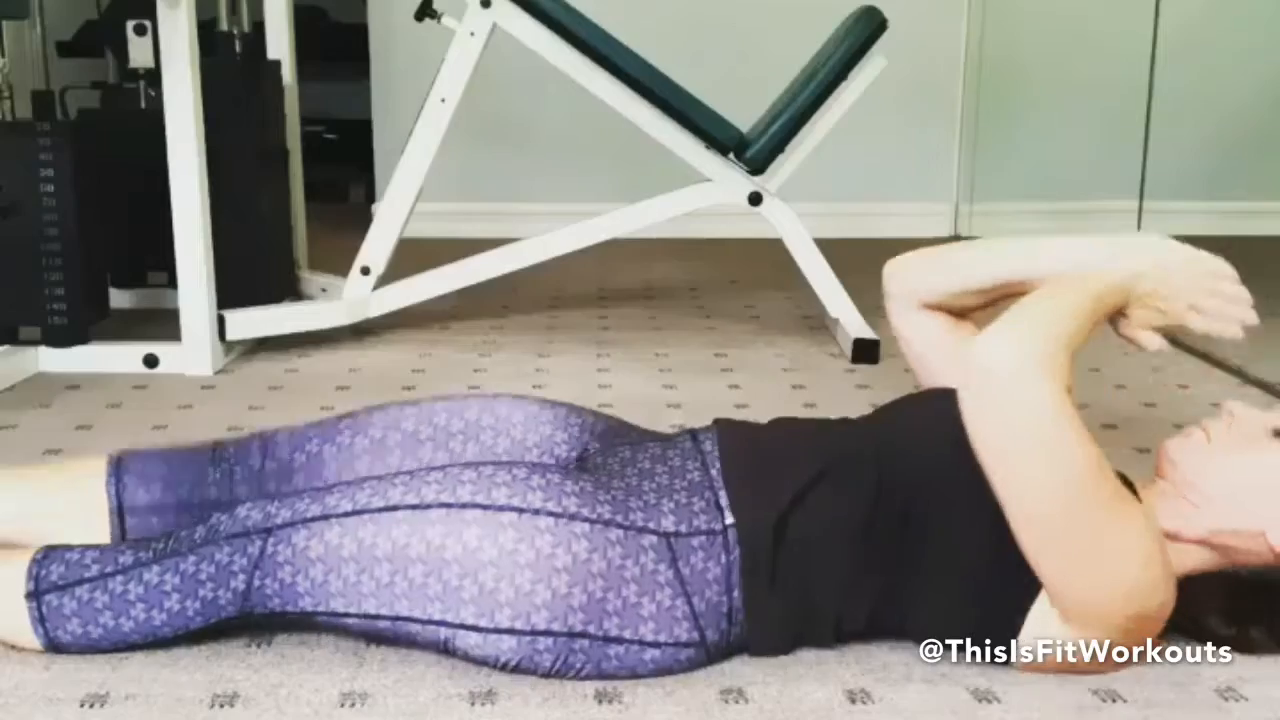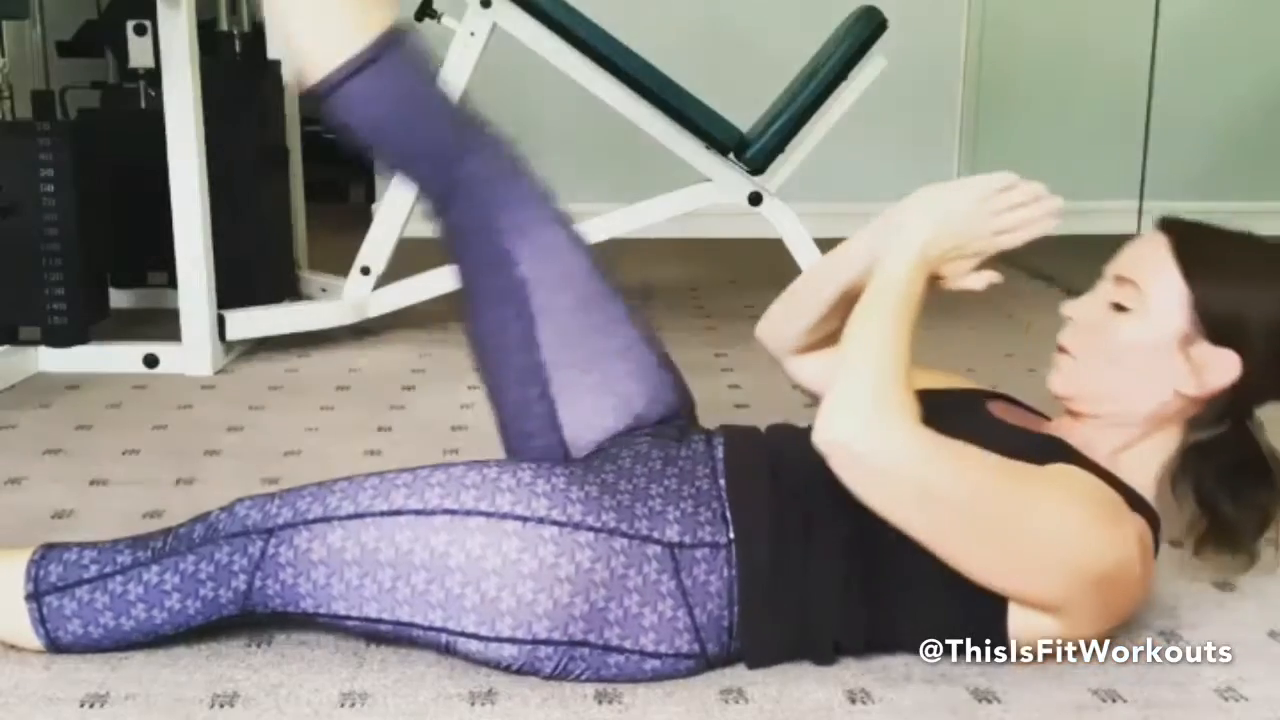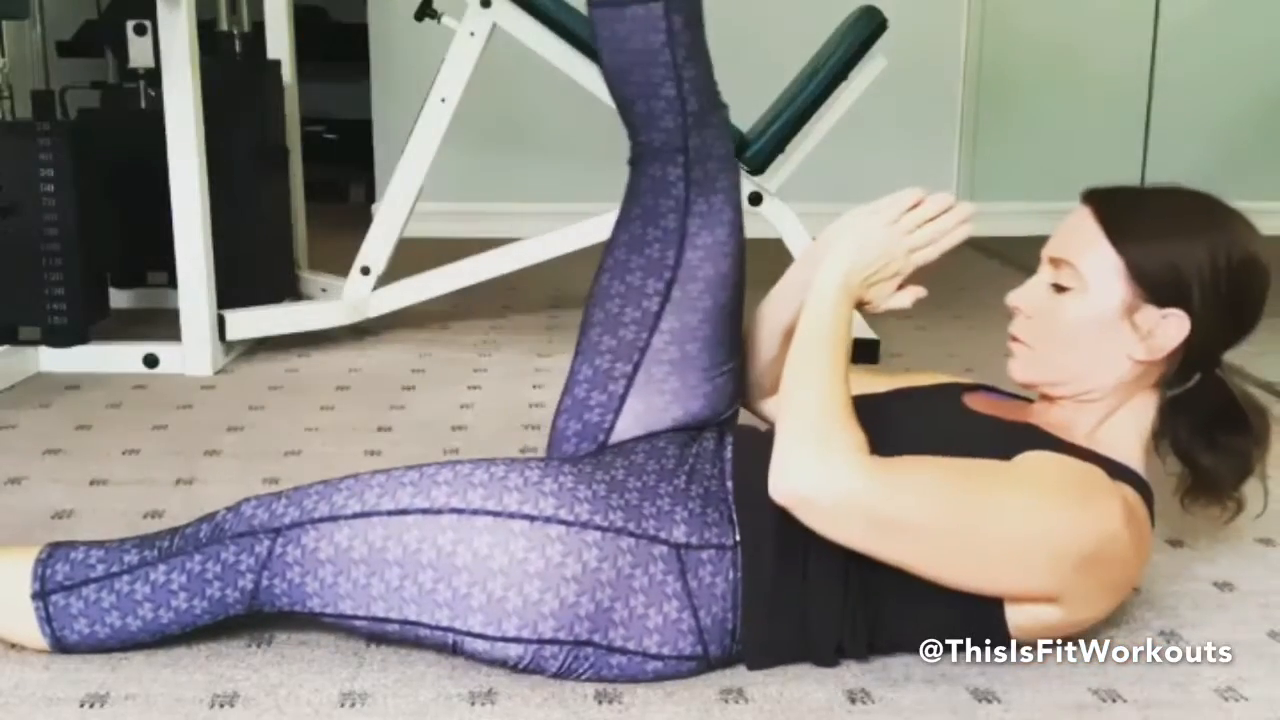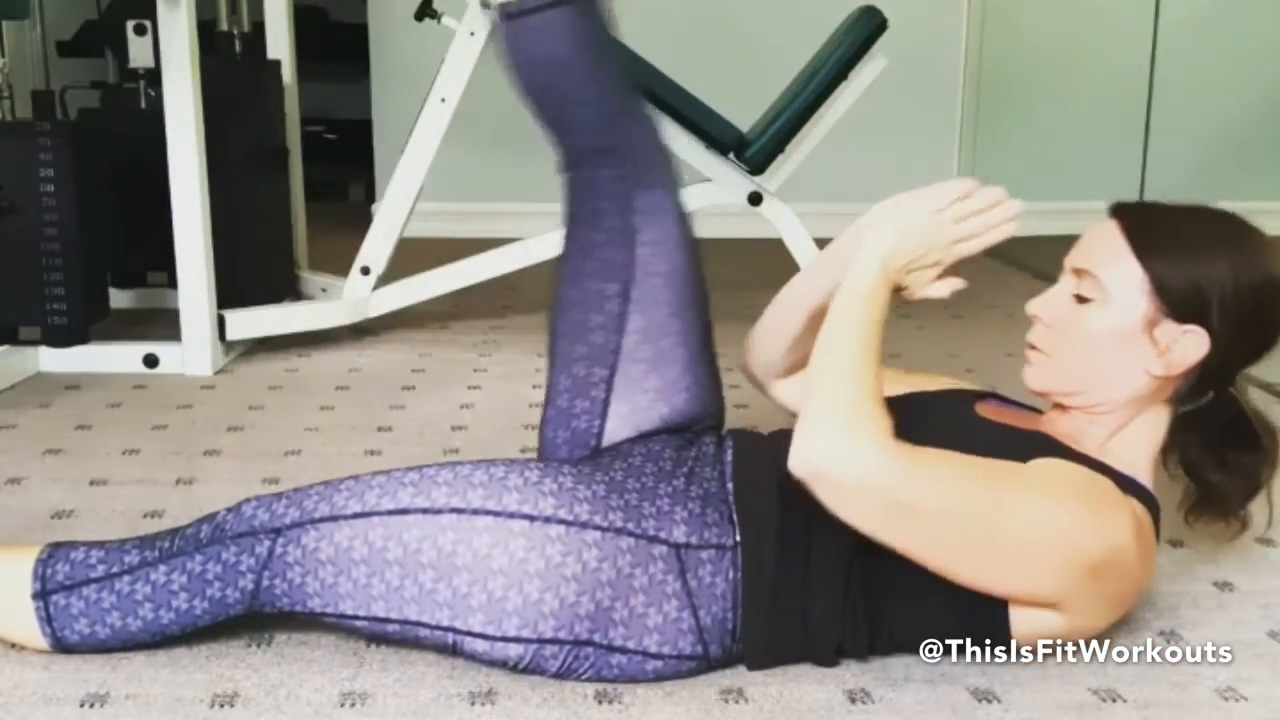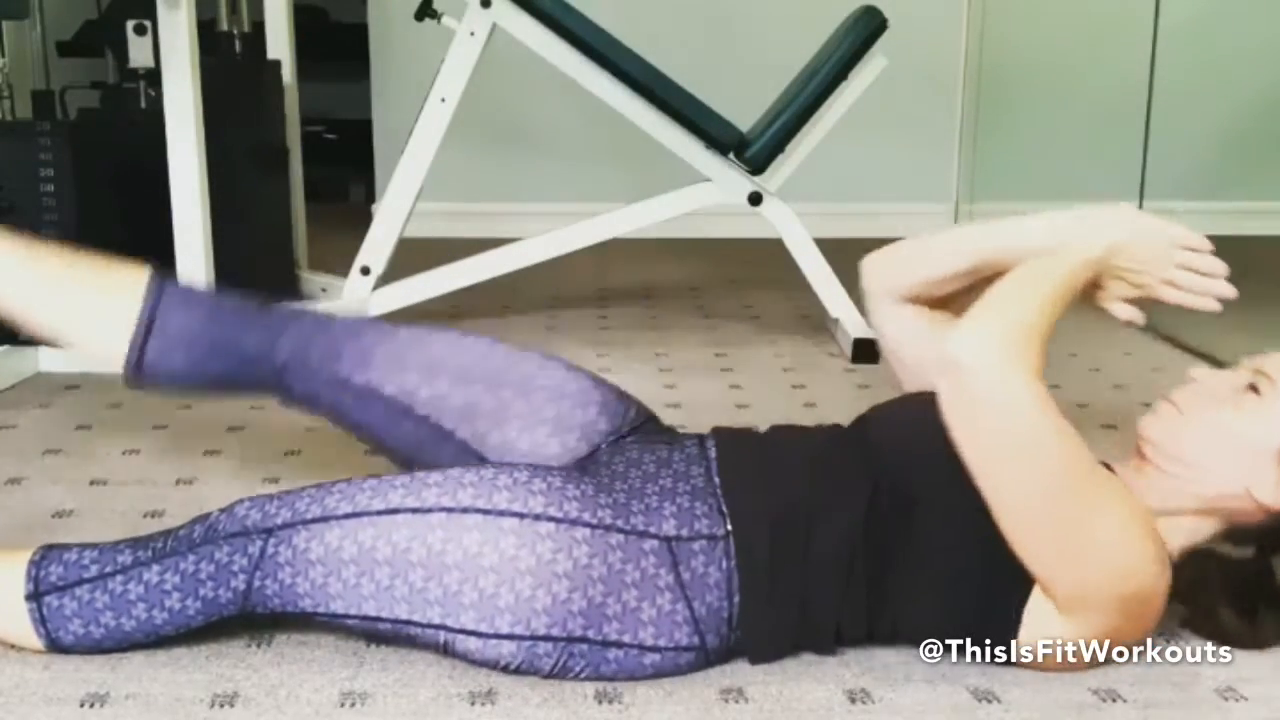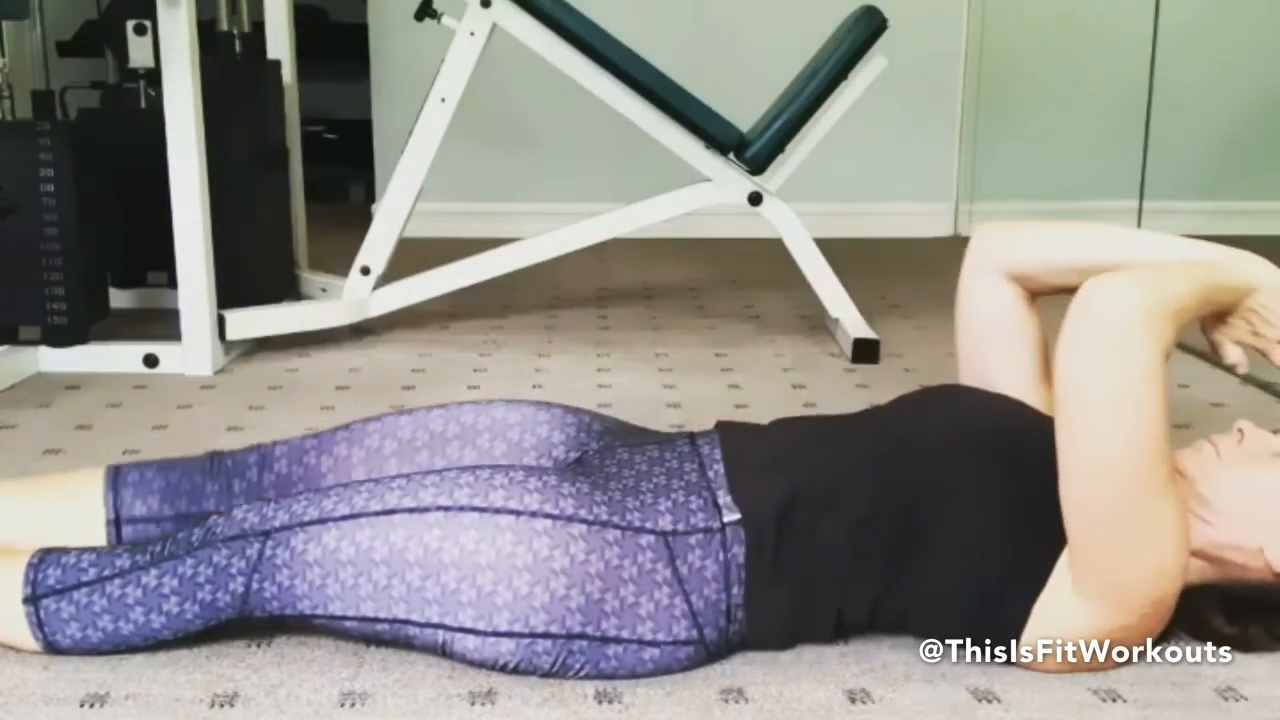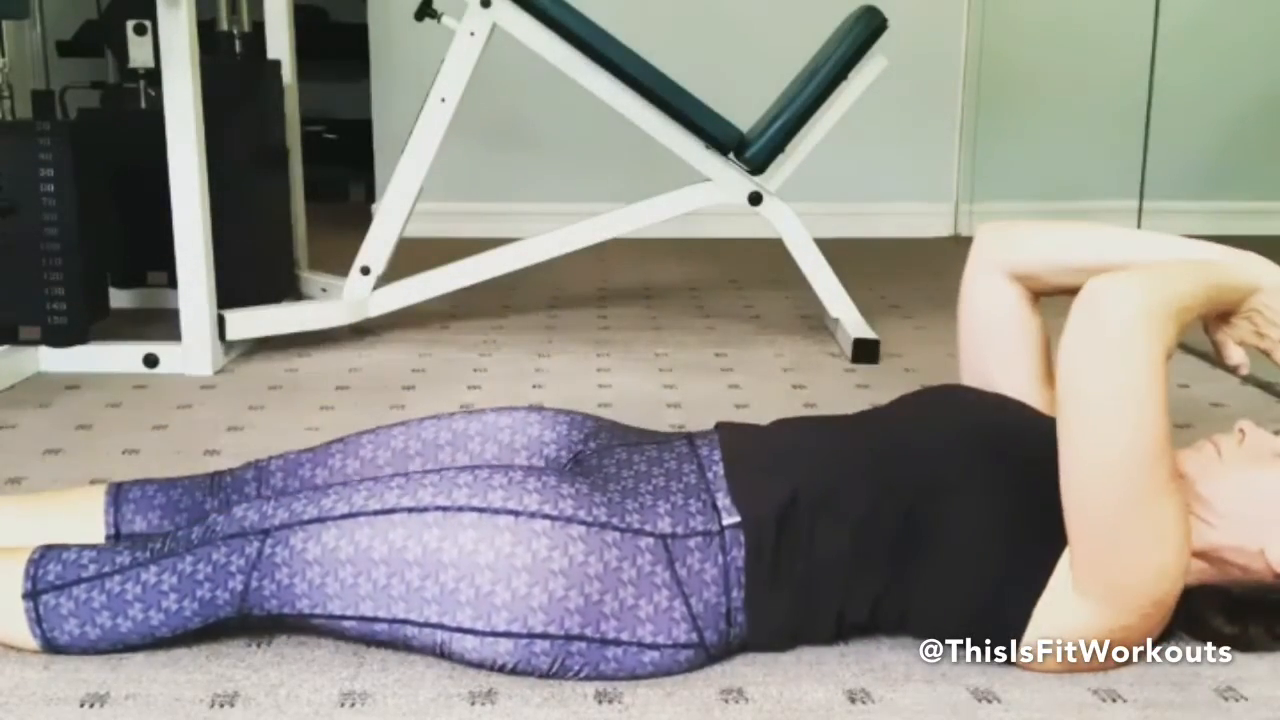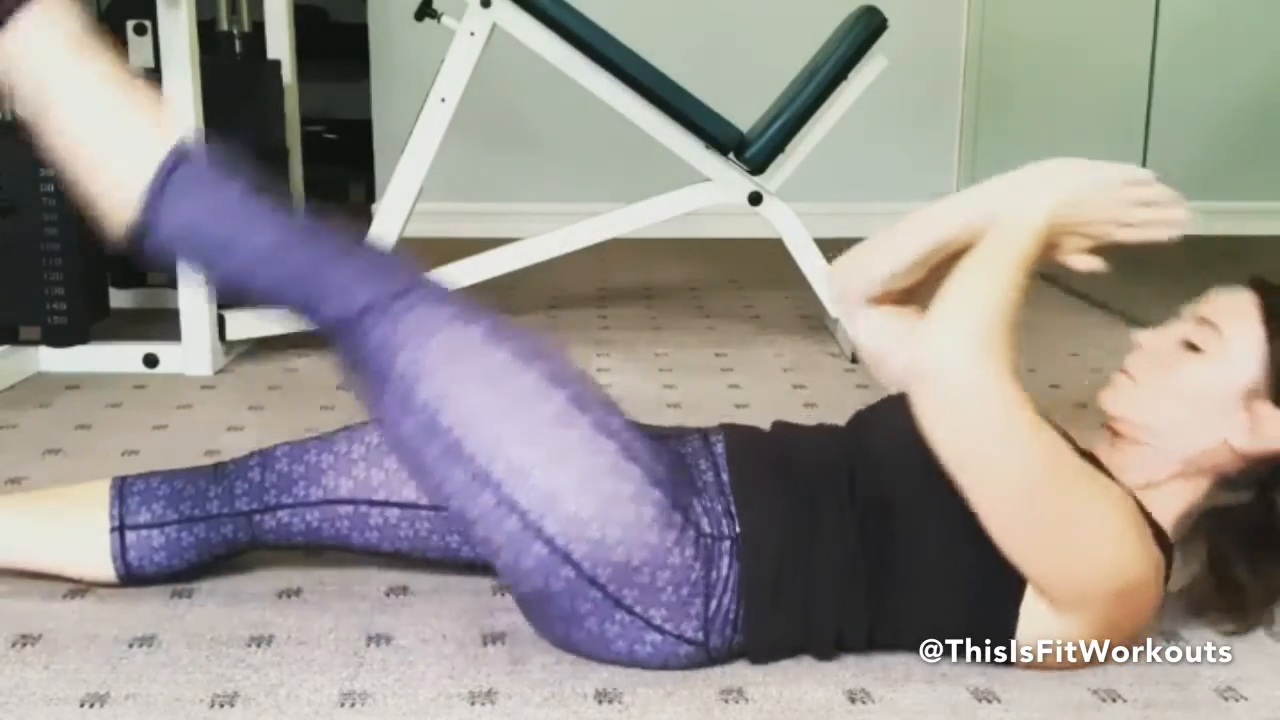
dt=0.5s
person 1, frame 1
left shoulder: (1119, 582)
right shoulder: (1062, 492)
left elbow: (1008, 375)
right elbow: (915, 289)
left wrist: (1107, 281)
right wrist: (1109, 259)
left hip: (675, 568)
right hip: (661, 470)
left knee: (254, 552)
right knee: (246, 474)
person 1, frame 2
left shoulder: (1095, 545)
right shoulder: (1031, 444)
left elbow: (862, 439)
right elbow: (794, 337)
left wrist: (915, 257)
right wrist: (904, 233)
left hip: (664, 577)
right hip: (663, 466)
left knee: (256, 546)
right knee: (467, 173)
person 1, frame 3
left shoulder: (1090, 526)
right shoulder: (1027, 416)
left elbow: (816, 481)
right elbow: (765, 381)
left wrist: (837, 279)
right wrist: (825, 271)
left hip: (667, 578)
right hip: (666, 469)
left knee: (263, 544)
right knee: (683, 159)
person 1, frame 4
left shoulder: (1093, 536)
right shoulder: (1034, 429)
left elbow: (837, 462)
right elbow: (779, 363)
left wrist: (875, 267)
right wrist: (857, 256)
left hip: (670, 579)
right hip: (669, 470)
left knee: (263, 545)
right knee: (619, 165)
person 1, frame 5
left shoulder: (1111, 577)
right shoulder: (1059, 502)
left elbow: (978, 363)
right elbow: (892, 282)
left wrist: (1088, 253)
right wrist: (1081, 232)
left hip: (670, 573)
right hip: (659, 466)
left knee: (249, 551)
right knee: (292, 340)
person 1, frame 6
left shoulder: (1124, 582)
right shoulder: (1066, 473)
left elbow: (1111, 320)
right elbow: (995, 257)
left hip: (670, 568)
right hip: (661, 469)
left knee: (245, 558)
right knee: (243, 484)
person 1, frame 7
left shoulder: (1125, 582)
right shoulder: (1069, 472)
left elbow: (1115, 320)
right elbow: (999, 259)
left hip: (671, 574)
right hip: (661, 472)
left knee: (255, 557)
right knee: (247, 496)
person 1, frame 8
left shoulder: (1108, 561)
right shoulder: (1051, 452)
left elbow: (955, 388)
right elbow: (863, 293)
left wrist: (1021, 222)
right wrist: (1017, 203)
left hip: (665, 581)
right hip: (680, 484)
left knee: (370, 296)
right knee: (263, 491)
